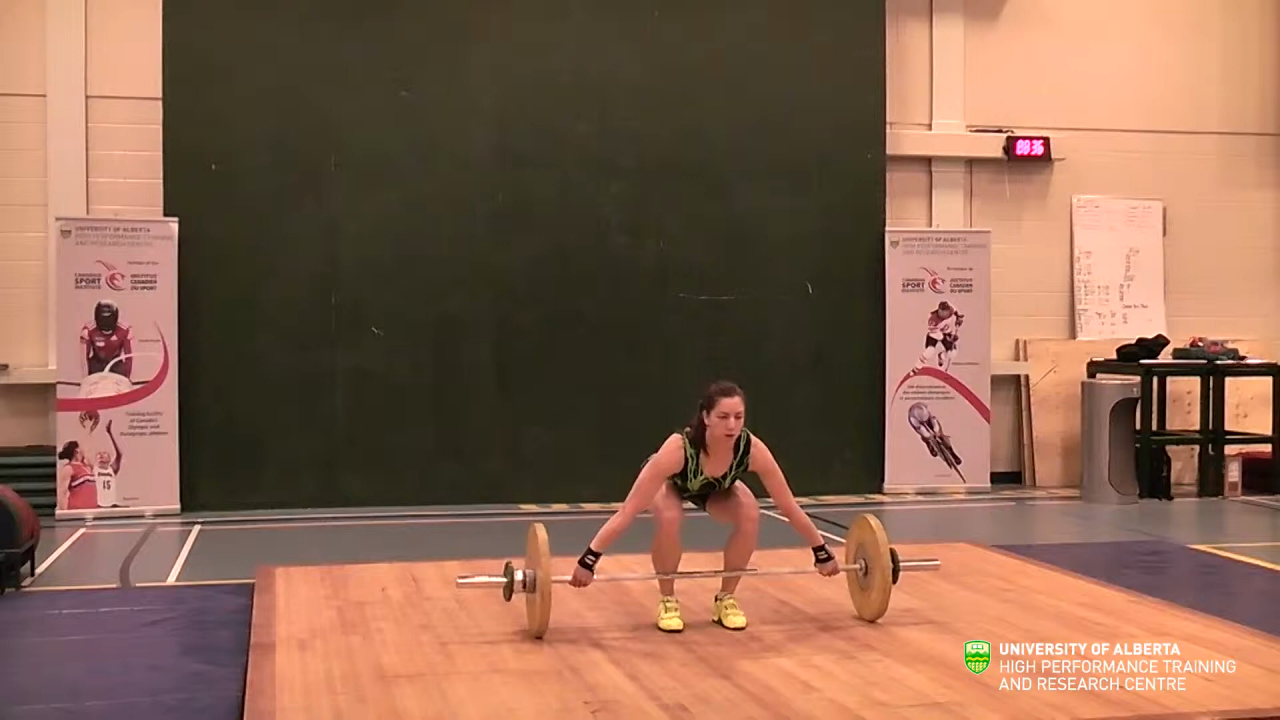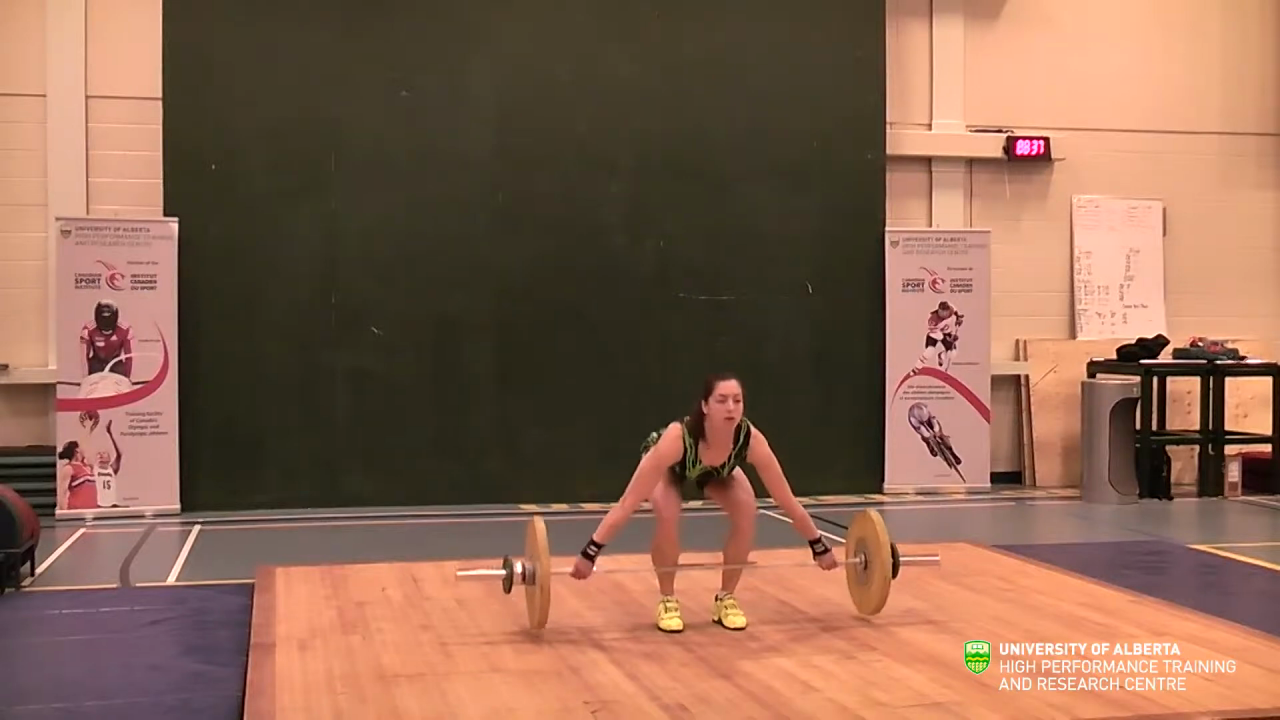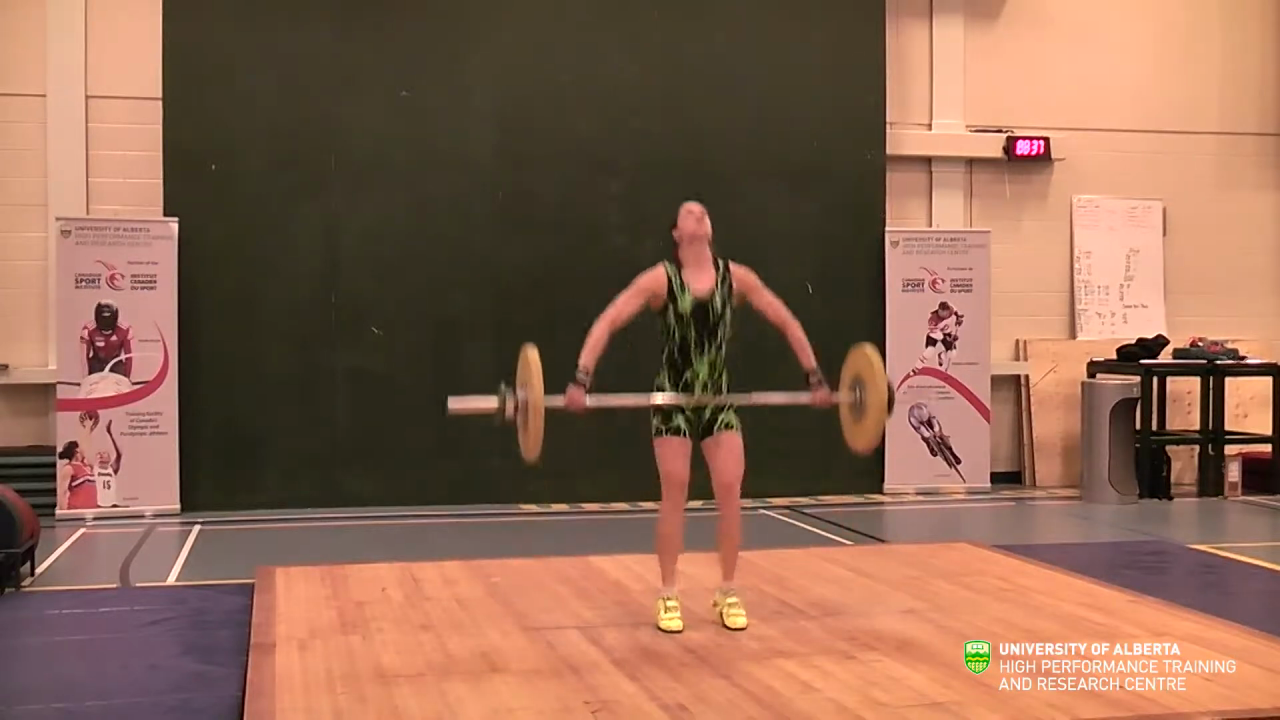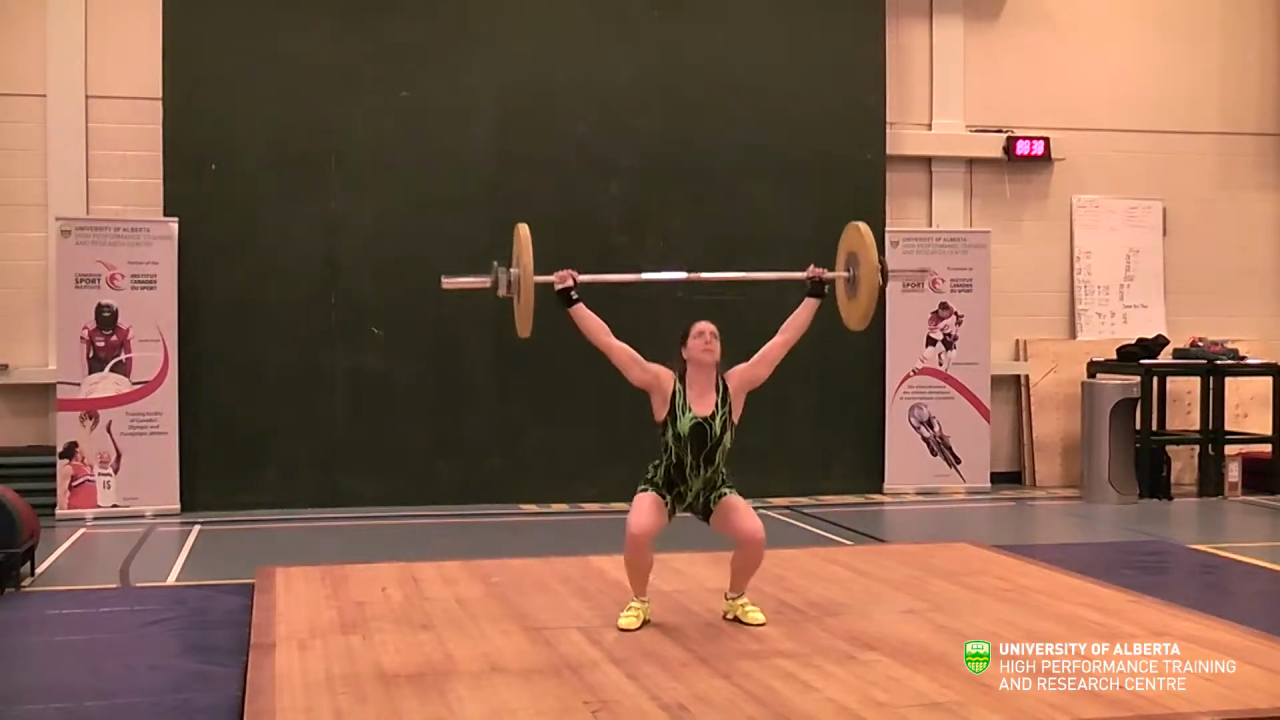
dt=0.5s
person 1, frame 1
left shoulder: (753, 450)
right shoulder: (678, 448)
left elbow: (790, 508)
right elbow: (627, 511)
left wrist: (822, 553)
right wrist: (588, 561)
left hip: (716, 488)
right hip: (671, 483)
left knee: (749, 515)
right knee: (668, 518)
left ankle: (726, 598)
right ankle: (667, 600)
person 1, frame 2
left shoulder: (752, 441)
right shoulder: (677, 439)
left elbow: (787, 501)
right elbow: (628, 502)
left wrist: (819, 547)
right wrist: (589, 553)
left hip: (719, 473)
right hip: (670, 467)
left knee: (746, 510)
right knee: (667, 515)
left ankle: (726, 598)
right ankle: (667, 600)
person 1, frame 3
left shoulder: (734, 275)
right shoulder: (661, 279)
left elbow: (788, 322)
right elbow: (605, 324)
left wrist: (814, 376)
right wrist: (581, 379)
left hip: (716, 399)
right hip: (672, 398)
left knee: (729, 492)
right knee: (675, 494)
left ankle: (728, 595)
right ankle: (668, 597)
person 1, frame 4
left shoulder: (734, 385)
right shoulder: (663, 384)
left elbow: (783, 340)
right elbow: (606, 341)
left wrist: (814, 294)
right wrist: (571, 297)
left hip: (713, 488)
right hip: (664, 486)
left knee: (753, 535)
right knee: (637, 533)
left ankle: (735, 599)
right ankle: (639, 602)
